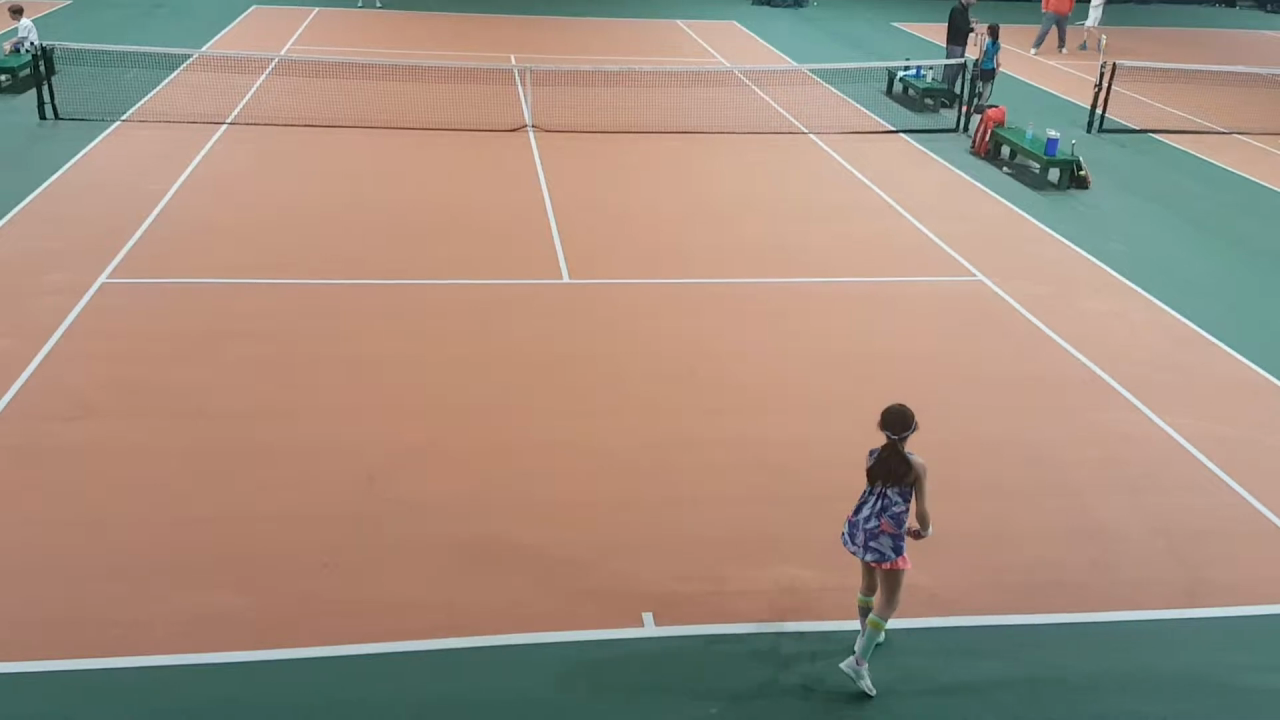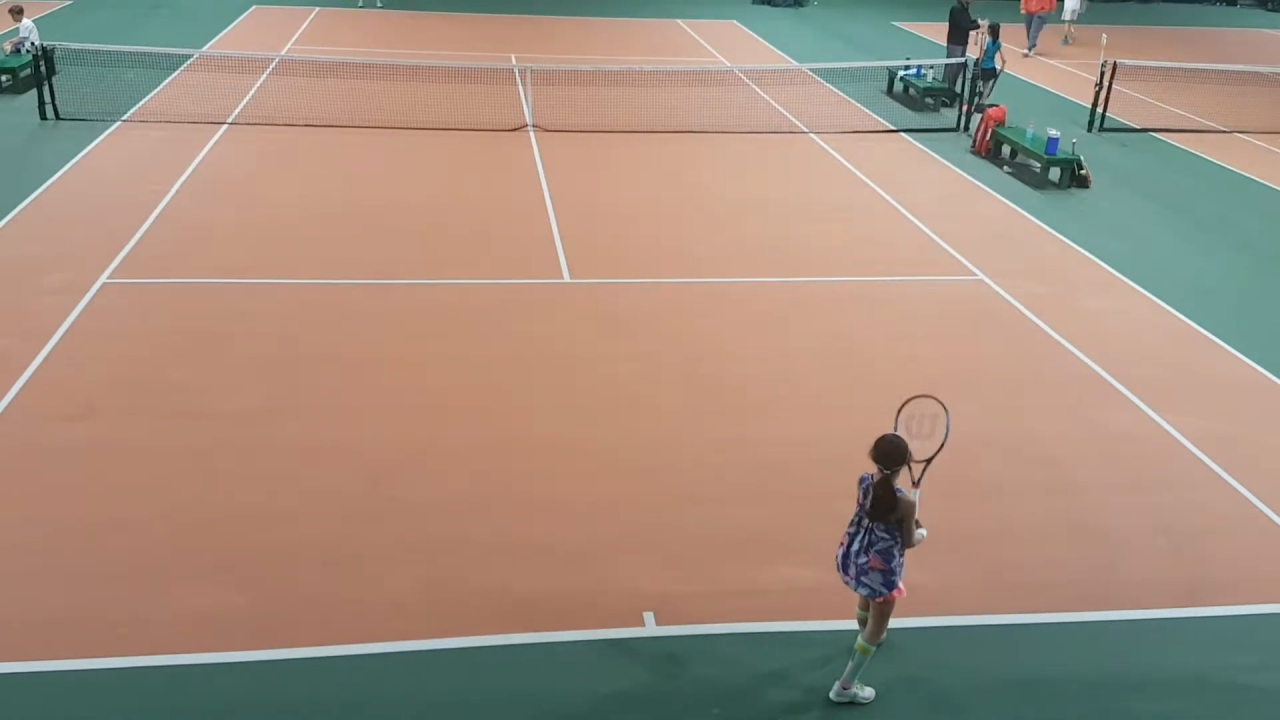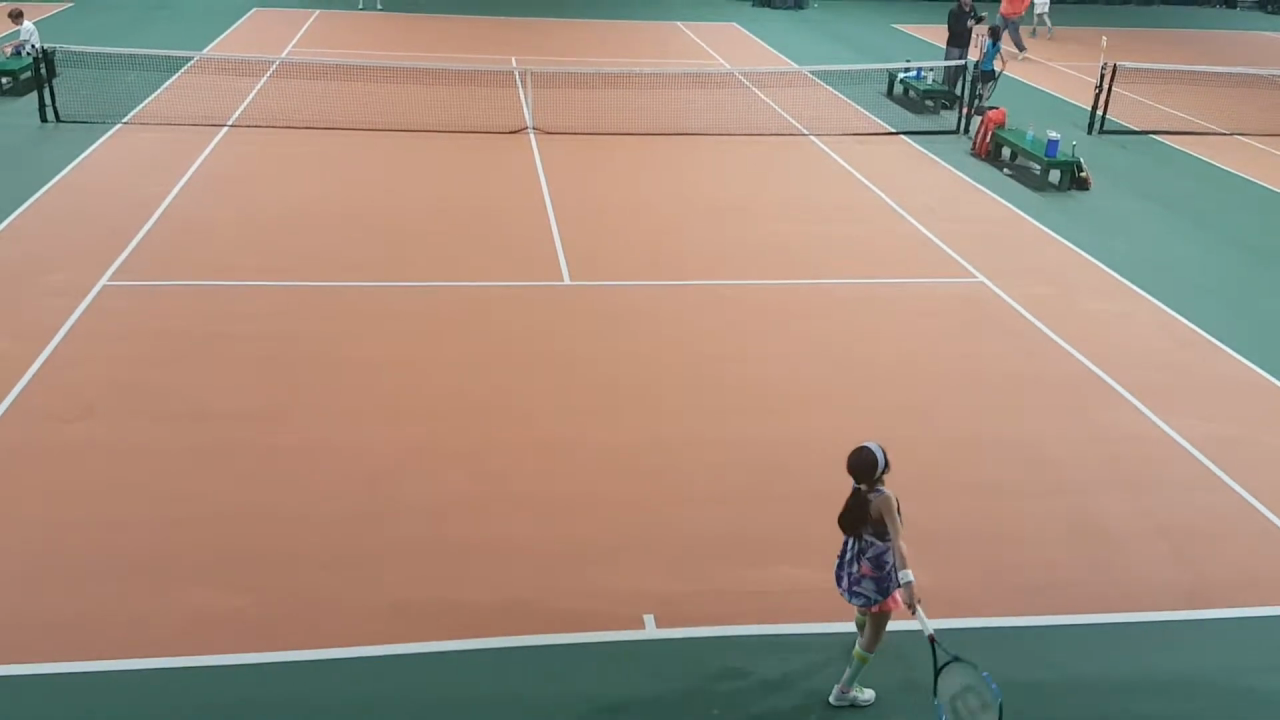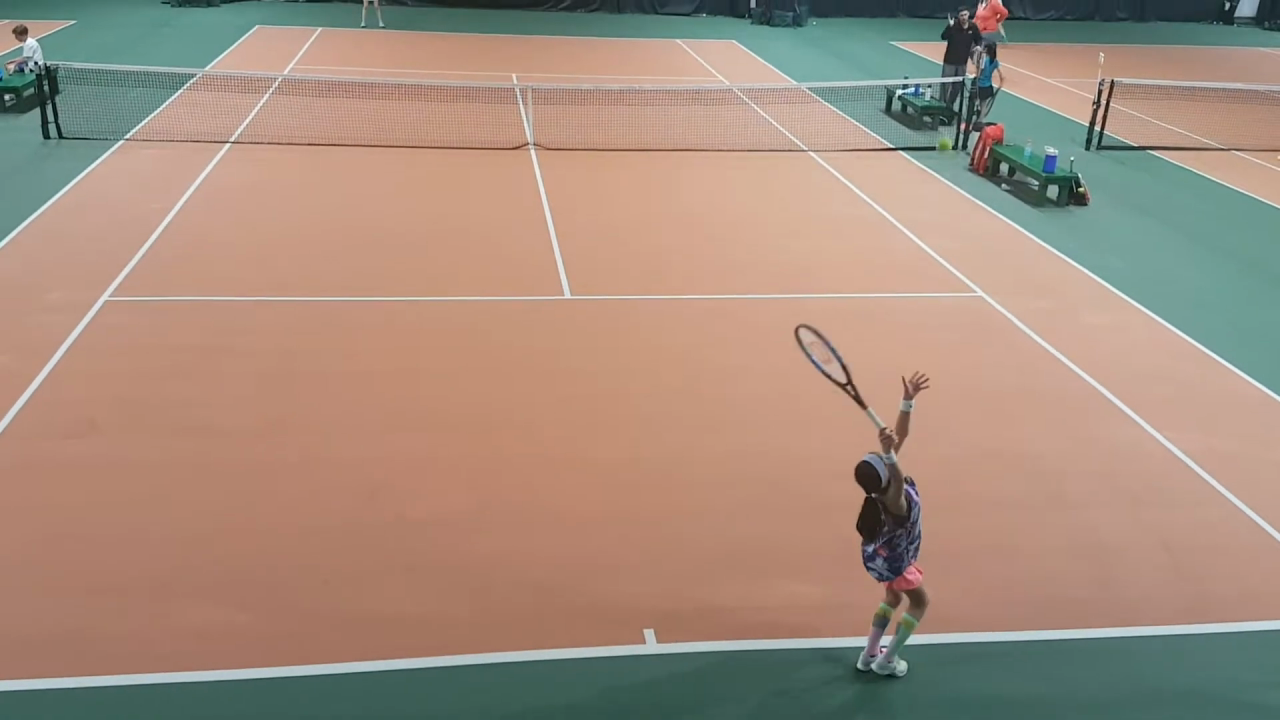
dt=0.7s
person 1, frame 1
left shoulder: (873, 456)
right shoulder: (916, 465)
right elbow: (921, 510)
right wrist: (925, 530)
left hip: (860, 526)
right hip: (886, 535)
left knee: (869, 583)
right knee: (888, 600)
left ankle: (867, 635)
right ankle: (859, 661)
person 1, frame 2
left shoulder: (864, 481)
right shoulder: (906, 502)
right elbow: (908, 542)
right wrist: (921, 533)
left hip: (852, 555)
right hip: (880, 566)
left knee: (867, 599)
right knee: (877, 626)
left ankle: (864, 636)
right ankle: (845, 686)
person 1, frame 3
left shoulder: (858, 492)
right shoulder: (885, 500)
right elbow: (897, 543)
right wrist: (907, 583)
left hip: (850, 568)
right hip: (875, 576)
left knee: (865, 607)
right knee: (875, 632)
left ankle: (863, 640)
right ankle: (844, 690)
person 1, frame 4
left shoulder: (886, 483)
right shoulder: (893, 498)
left elbow: (900, 434)
right elbow: (896, 476)
left wrist: (908, 399)
right wrist: (887, 453)
left hip: (884, 555)
right hip: (895, 562)
left knee: (892, 598)
right knee: (919, 603)
left ankle: (870, 653)
right ankle: (887, 659)
